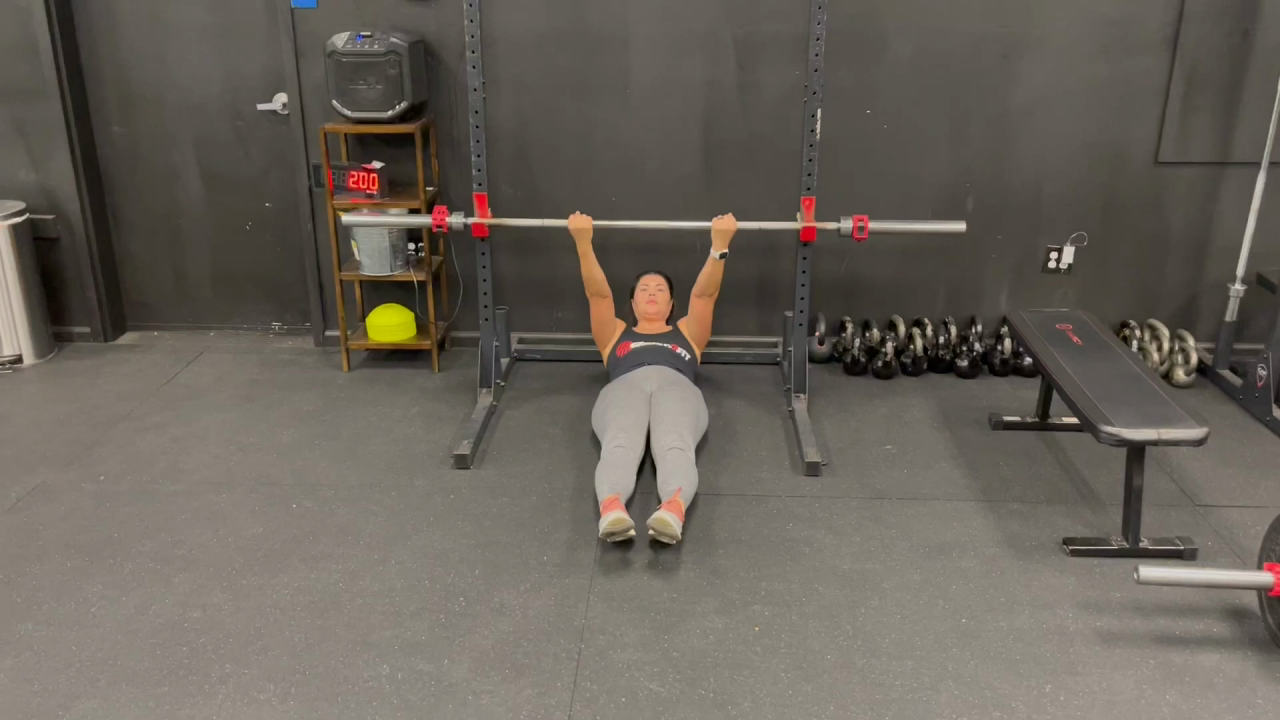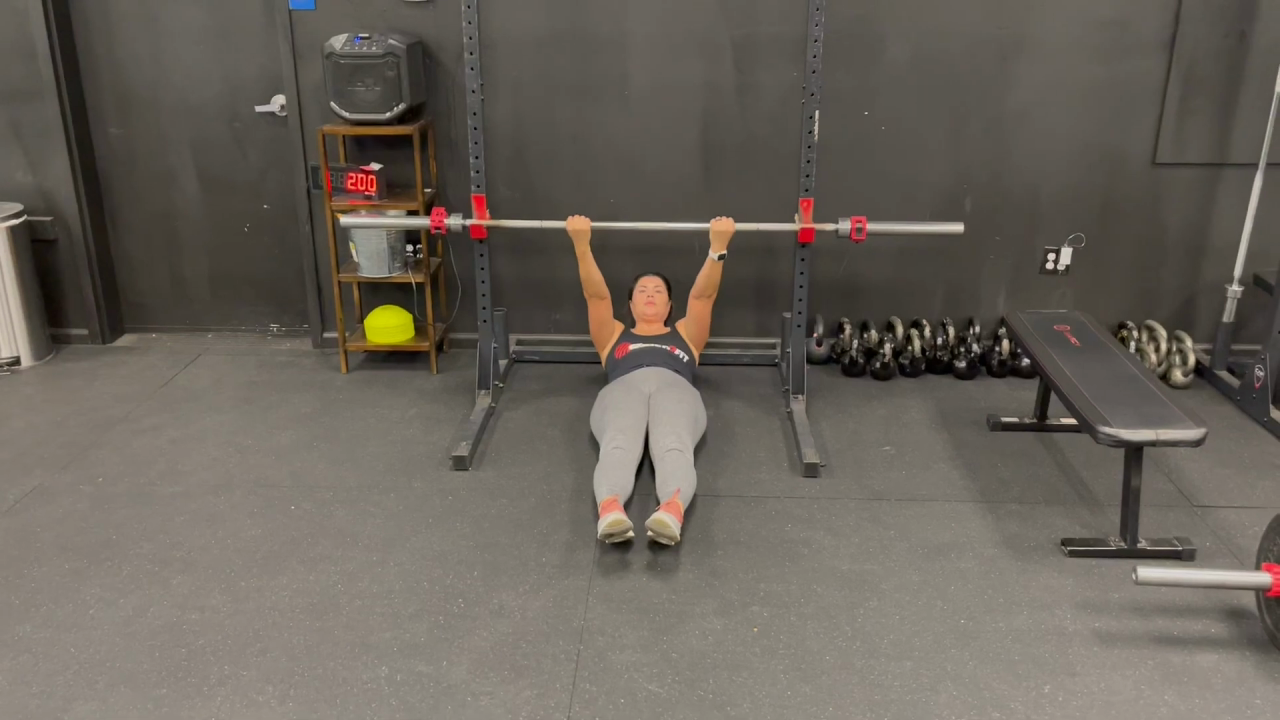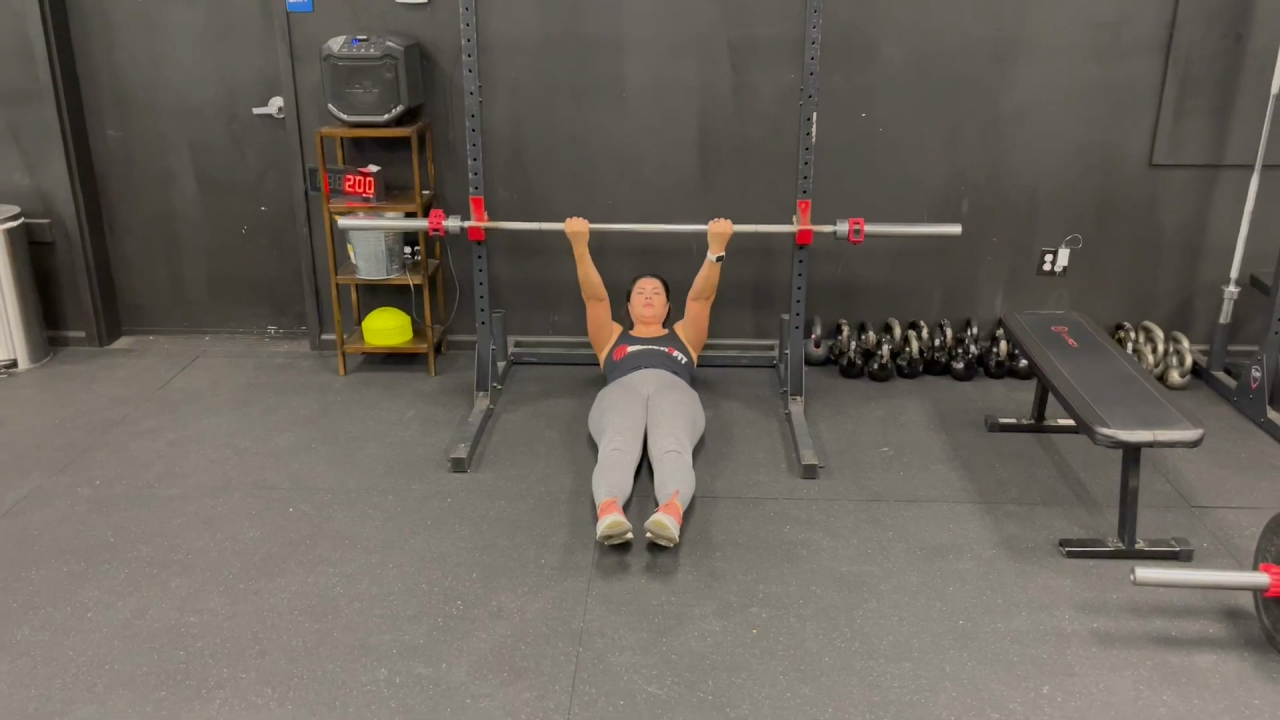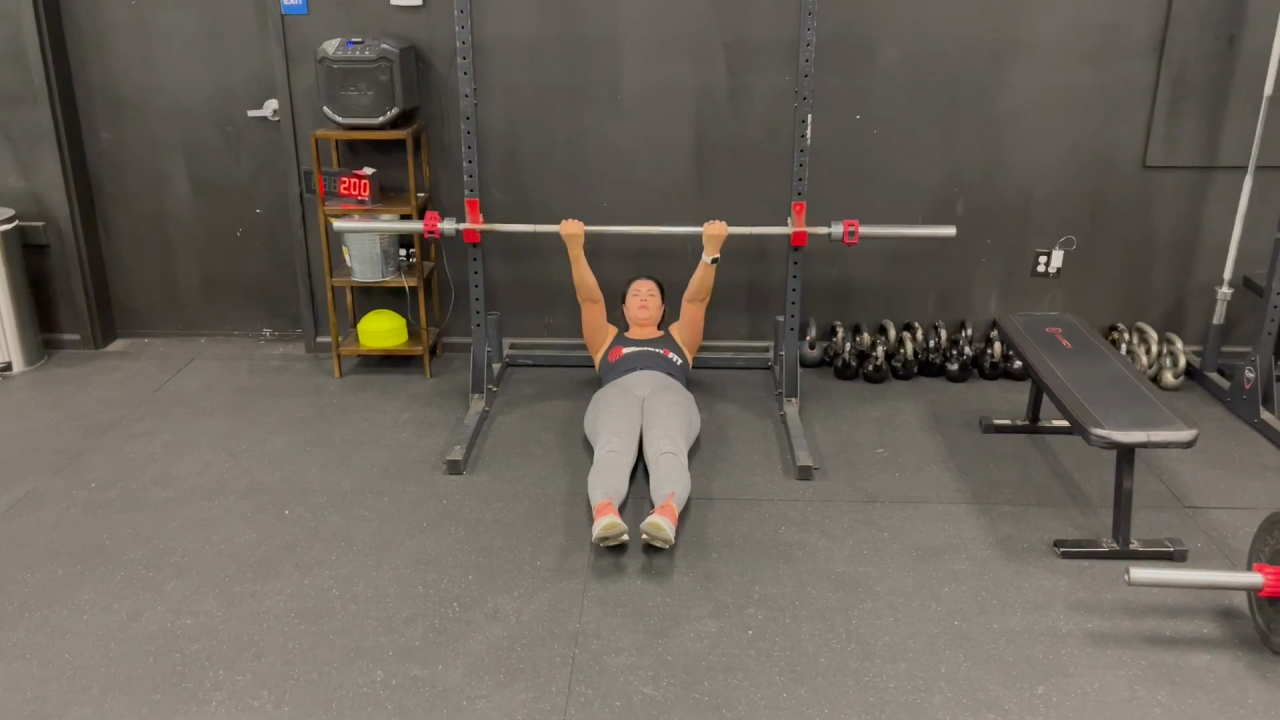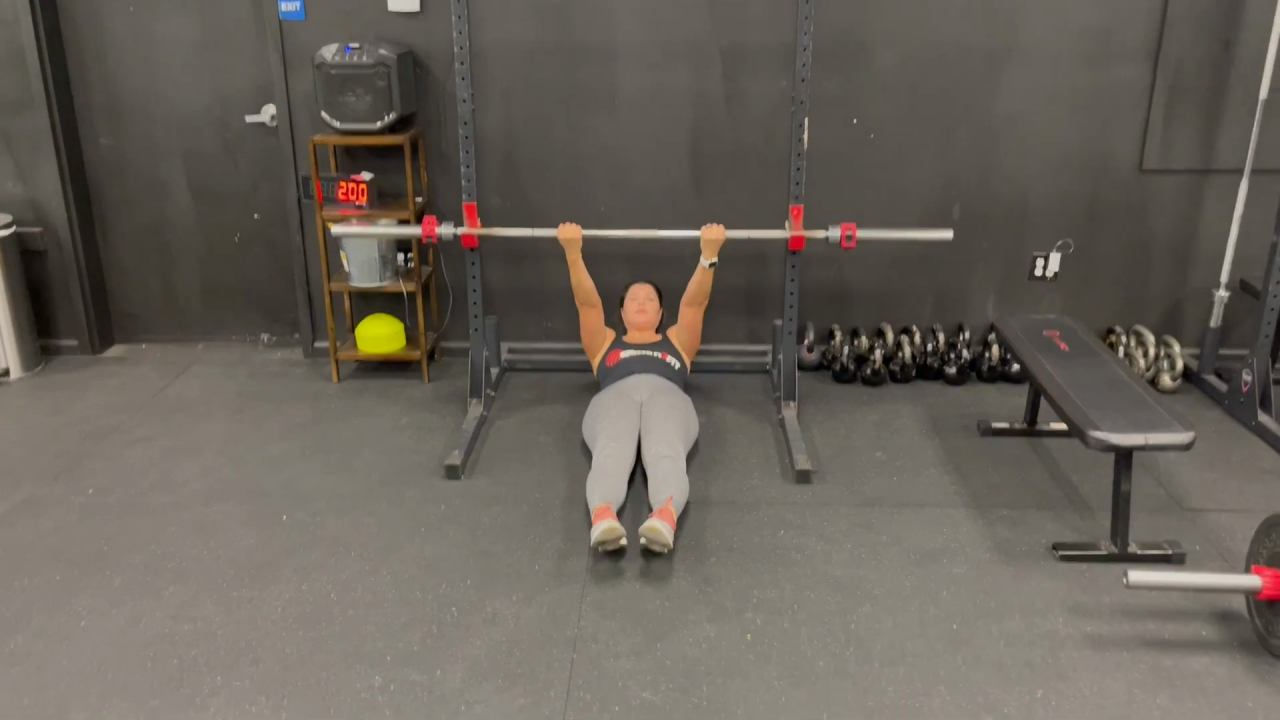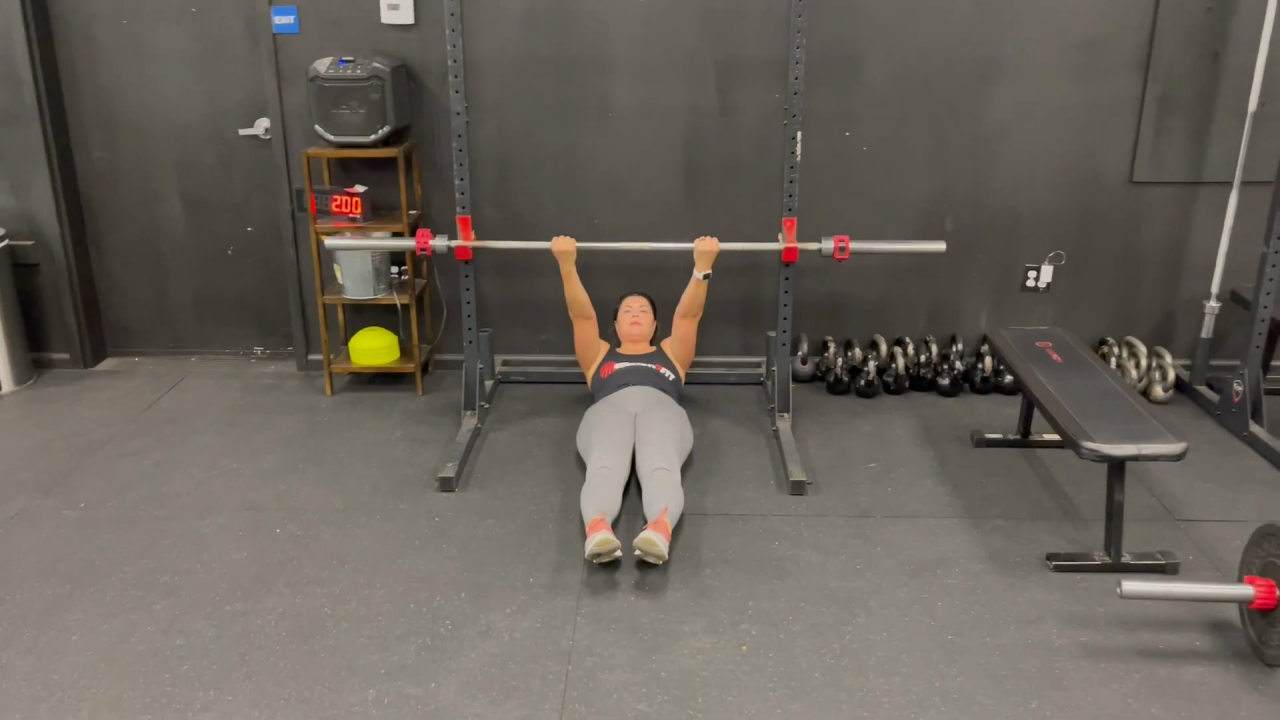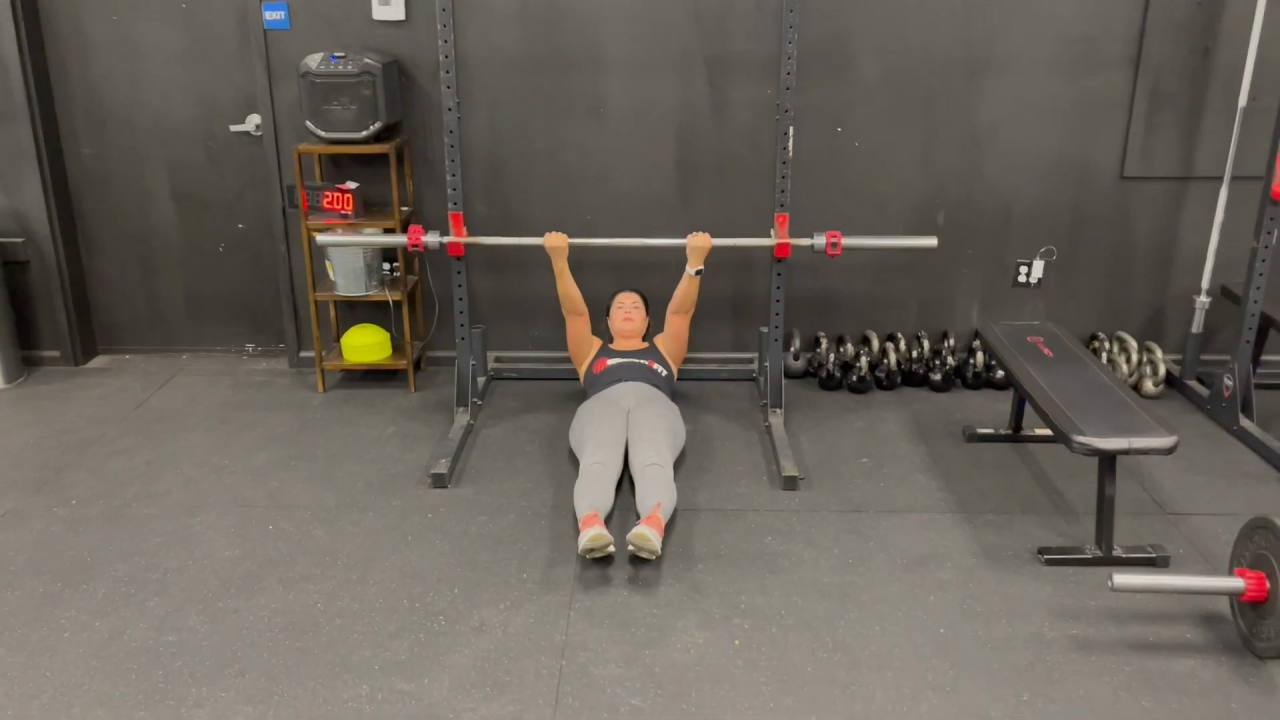
dt=0.2s
person 1, frame 1
left shoulder: (687, 333)
right shoulder: (615, 334)
left elbow: (705, 294)
right elbow: (597, 293)
left wrist: (720, 245)
right wrist: (583, 242)
left hip: (676, 387)
right hip: (624, 387)
left knee: (675, 445)
right knee: (619, 444)
left ankle: (673, 510)
right ankle: (610, 508)
person 1, frame 2
left shoulder: (685, 335)
right shoulder: (614, 335)
left elbow: (704, 295)
right elbow: (596, 295)
left wrist: (718, 246)
right wrist: (581, 243)
left hip: (676, 389)
right hip: (622, 389)
left knee: (674, 448)
right knee: (617, 446)
left ankle: (672, 511)
right ankle: (610, 509)
person 1, frame 3
left shoulder: (683, 337)
right shoulder: (612, 337)
left elbow: (701, 297)
right elbow: (594, 296)
left wrist: (716, 248)
right wrist: (579, 246)
left hip: (674, 391)
right hip: (621, 391)
left knee: (672, 448)
right knee: (616, 448)
left ankle: (671, 513)
right ankle: (608, 511)
person 1, frame 4
left shoulder: (679, 338)
right shoulder: (607, 339)
left elbow: (696, 298)
right elbow: (589, 298)
left wrist: (711, 250)
right wrist: (574, 247)
left hip: (669, 392)
right hip: (616, 392)
left knee: (668, 450)
right knee: (611, 450)
left ankle: (666, 514)
right ankle: (604, 513)
person 1, frame 5
left shoulder: (676, 342)
right shoulder: (605, 343)
left elbow: (695, 303)
right elbow: (587, 303)
left wrist: (709, 254)
right wrist: (572, 252)
left hip: (667, 396)
right hip: (615, 396)
left knee: (667, 454)
right knee: (609, 454)
left ankle: (665, 518)
right ankle: (602, 518)
person 1, frame 6
left shoulder: (670, 354)
right shoulder: (600, 355)
left elbow: (689, 314)
right elbow: (581, 314)
left wrist: (703, 266)
right wrist: (566, 264)
left hip: (661, 407)
right hip: (609, 408)
left knee: (661, 467)
right knee: (603, 466)
left ankle: (660, 530)
right ankle: (597, 530)
person 1, frame 7
left shoulder: (663, 349)
right shoulder: (592, 351)
left elbow: (681, 311)
right elbow: (574, 311)
left wrist: (695, 262)
right wrist: (559, 260)
left hip: (654, 404)
right hip: (601, 405)
left knee: (654, 463)
right knee: (597, 462)
left ankle: (653, 526)
right ankle: (590, 525)
